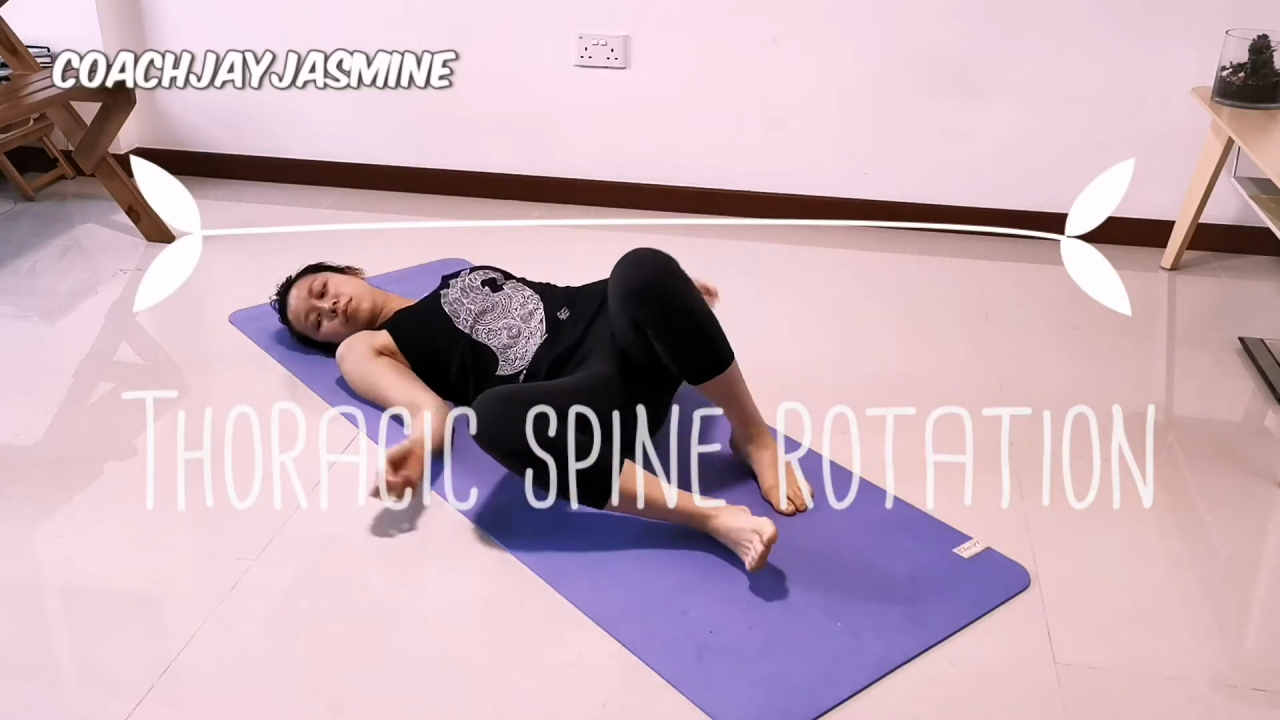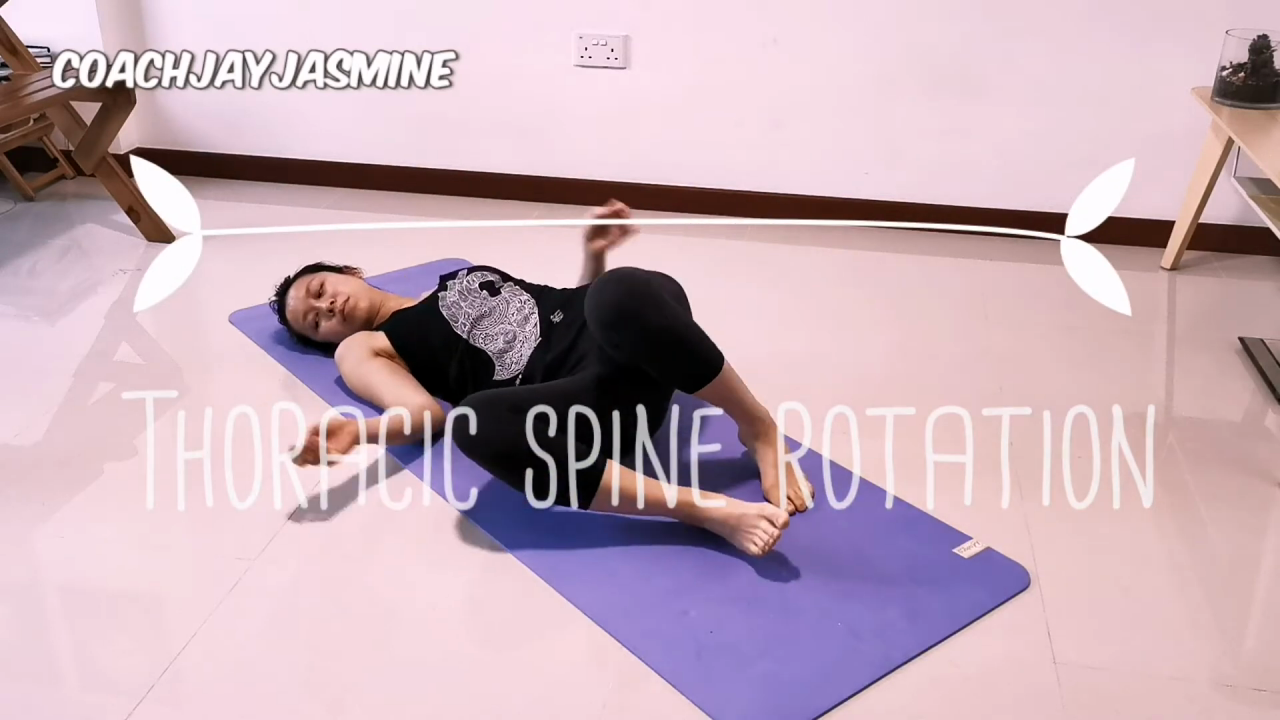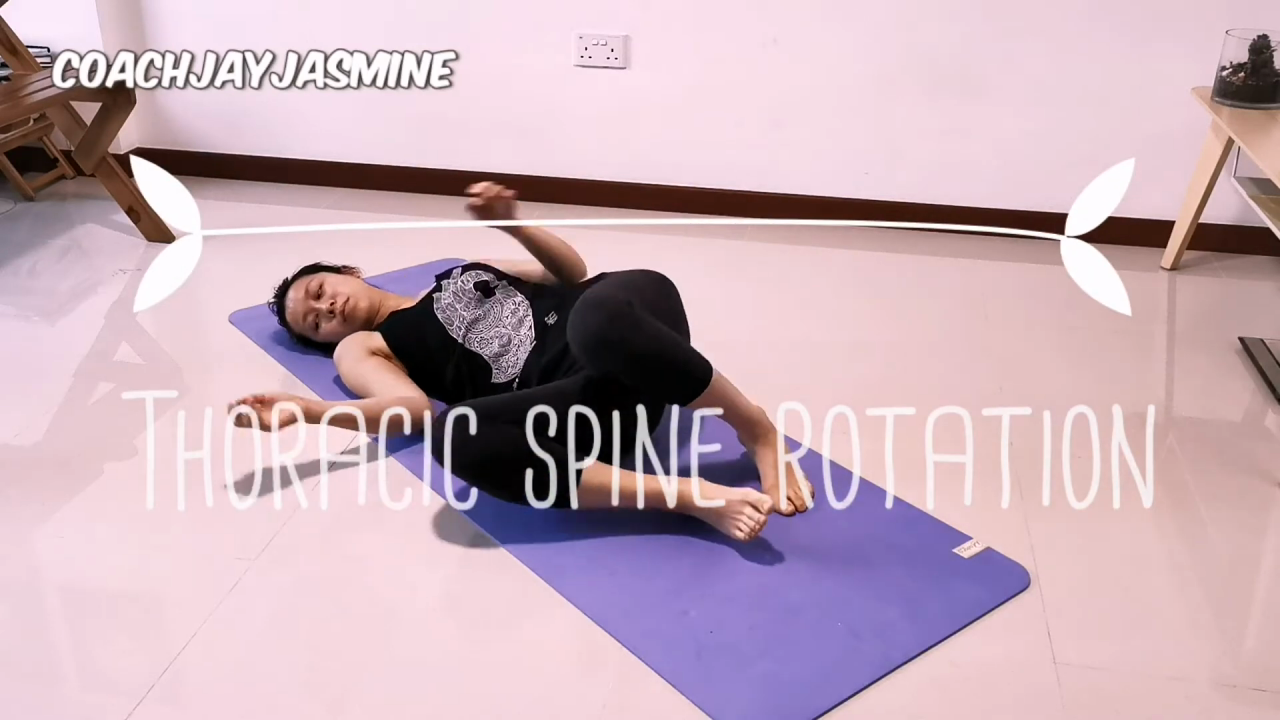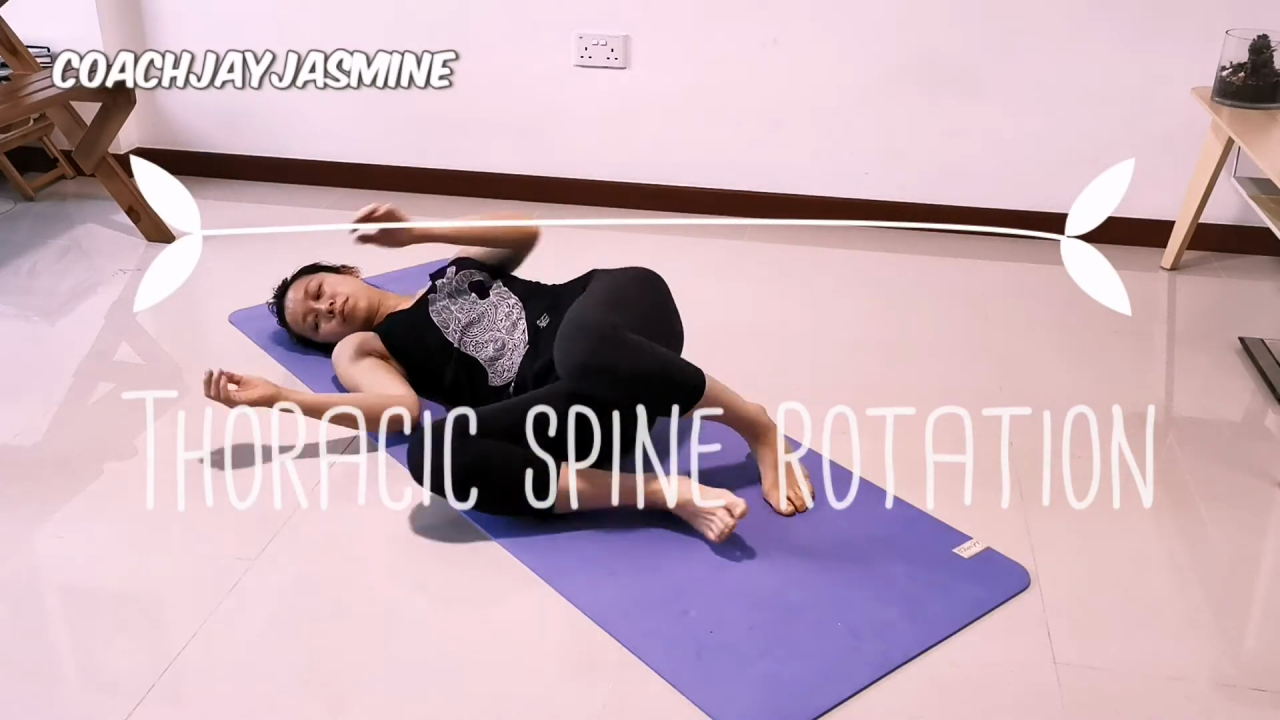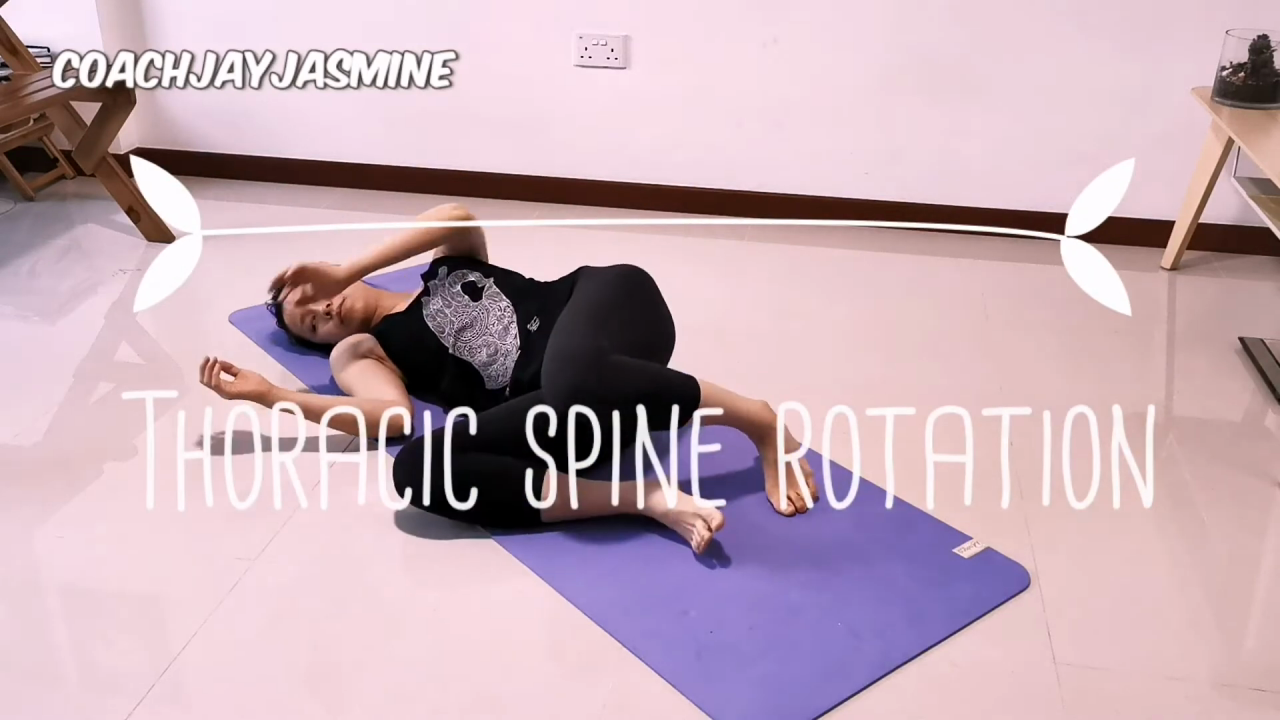
dt=0.1s
person 1, frame 1
left shoulder: (458, 279)
right shoulder: (361, 349)
right elbow: (428, 406)
left wrist: (668, 292)
right wrist: (419, 452)
left hip: (625, 334)
right hip: (587, 398)
left knee: (643, 268)
right knee: (491, 422)
left ankle: (752, 434)
right ankle: (709, 516)
person 1, frame 2
left shoulder: (457, 276)
right shoulder: (360, 349)
left elbow: (593, 296)
right elbow: (422, 408)
left wrist: (593, 254)
right wrist: (360, 431)
left hip: (630, 328)
right hip: (591, 393)
left knee: (617, 301)
right knee: (478, 422)
left ankle: (758, 430)
right ankle: (706, 510)
person 1, frame 3
left shoulder: (461, 275)
right shoulder: (359, 351)
left elbow: (570, 270)
right elbow: (409, 409)
left wrist: (511, 221)
right wrist: (308, 412)
right hip: (586, 401)
left knee: (597, 318)
right knee: (453, 437)
left ankle: (754, 429)
right ankle: (687, 497)
person 1, frame 4
left shoulder: (456, 269)
right shoulder: (357, 350)
left elbow: (523, 236)
right elbow: (400, 410)
left wrist: (414, 232)
right wrist: (279, 395)
right hip: (573, 403)
left knee: (586, 348)
right knee: (432, 450)
left ankle: (755, 425)
right ankle: (663, 494)
person 1, frame 5
left shoulder: (447, 265)
right shoulder: (355, 354)
left elbow: (461, 221)
right elbow: (390, 414)
left wrist: (337, 274)
right wrist: (269, 395)
right hip: (562, 410)
left knee: (577, 373)
right knee: (415, 468)
left ankle: (755, 419)
right ankle: (644, 499)
